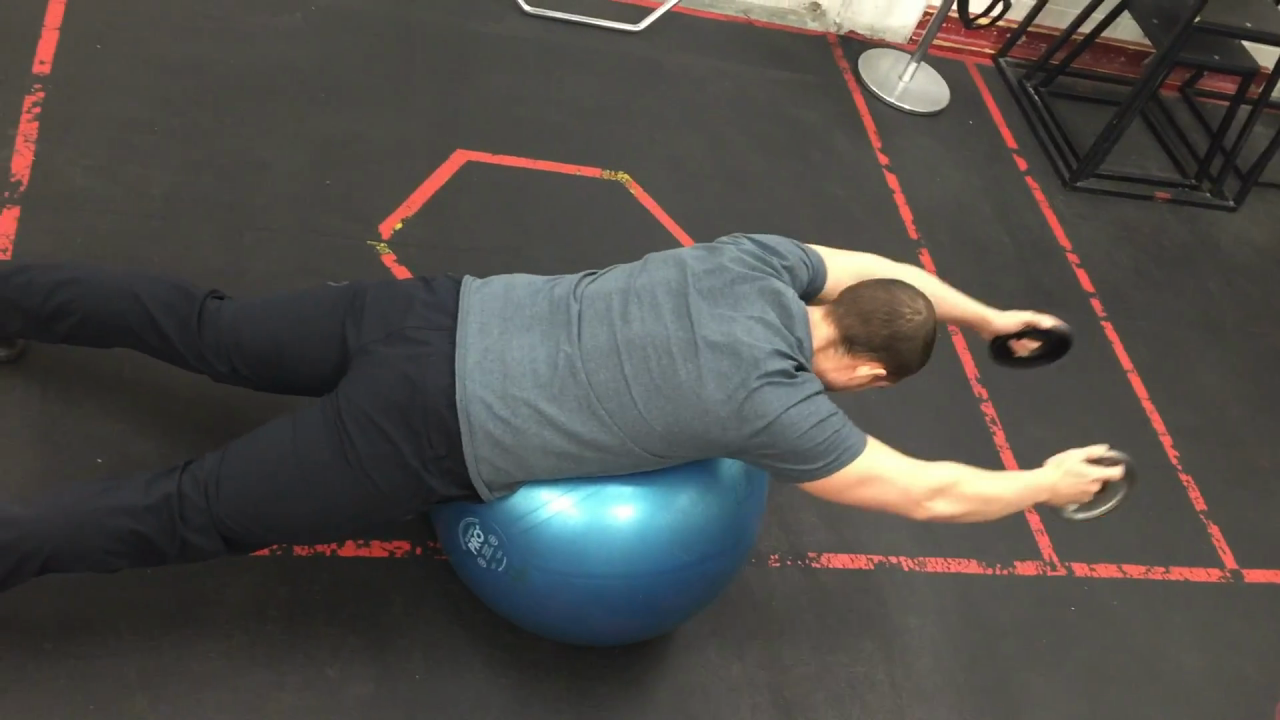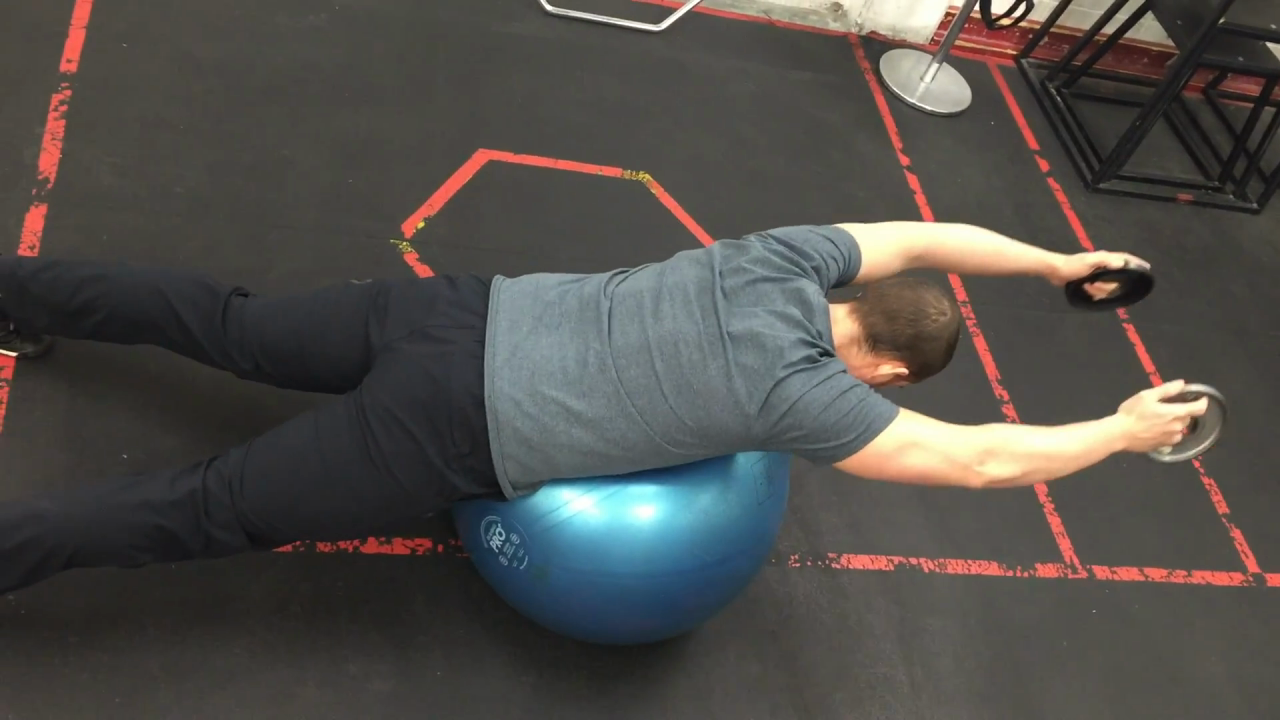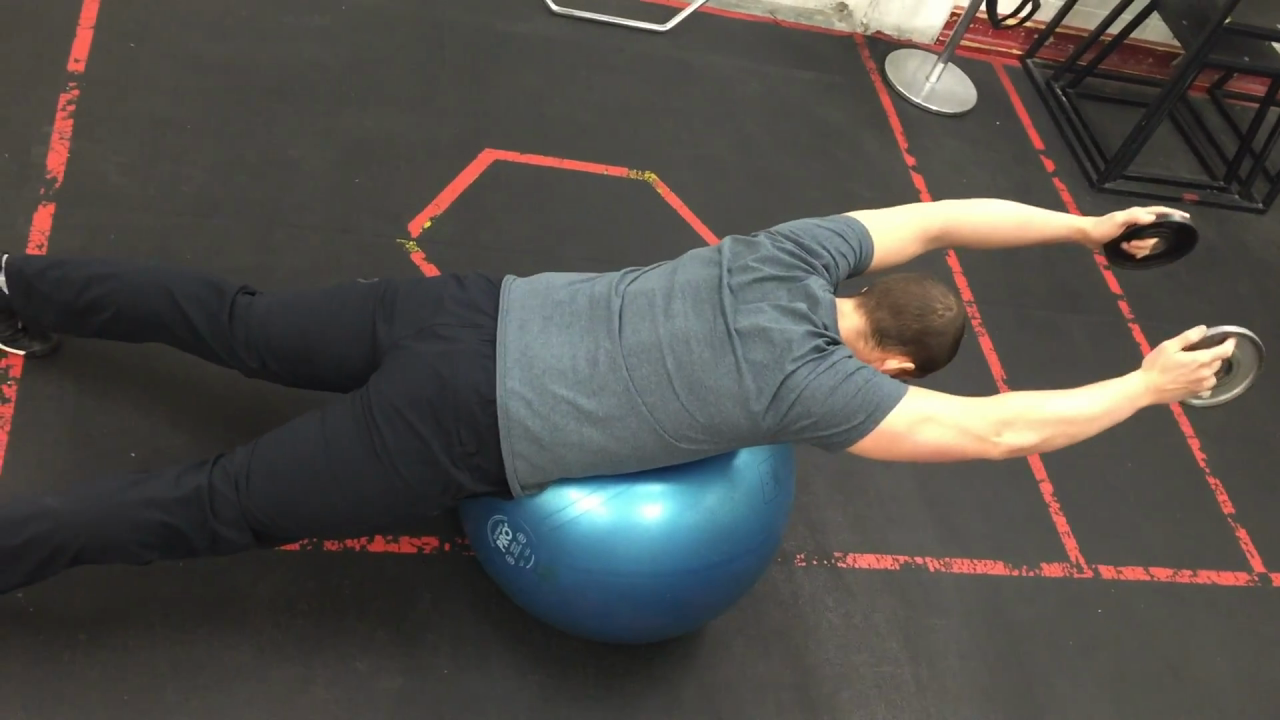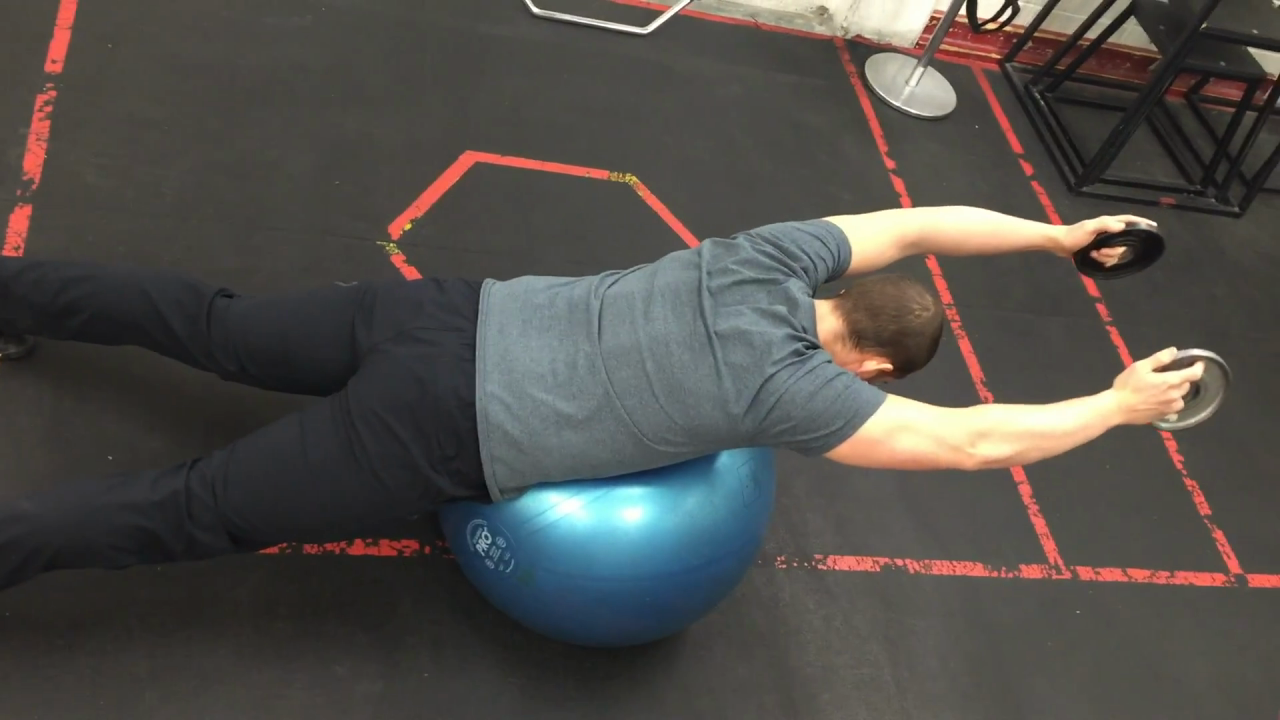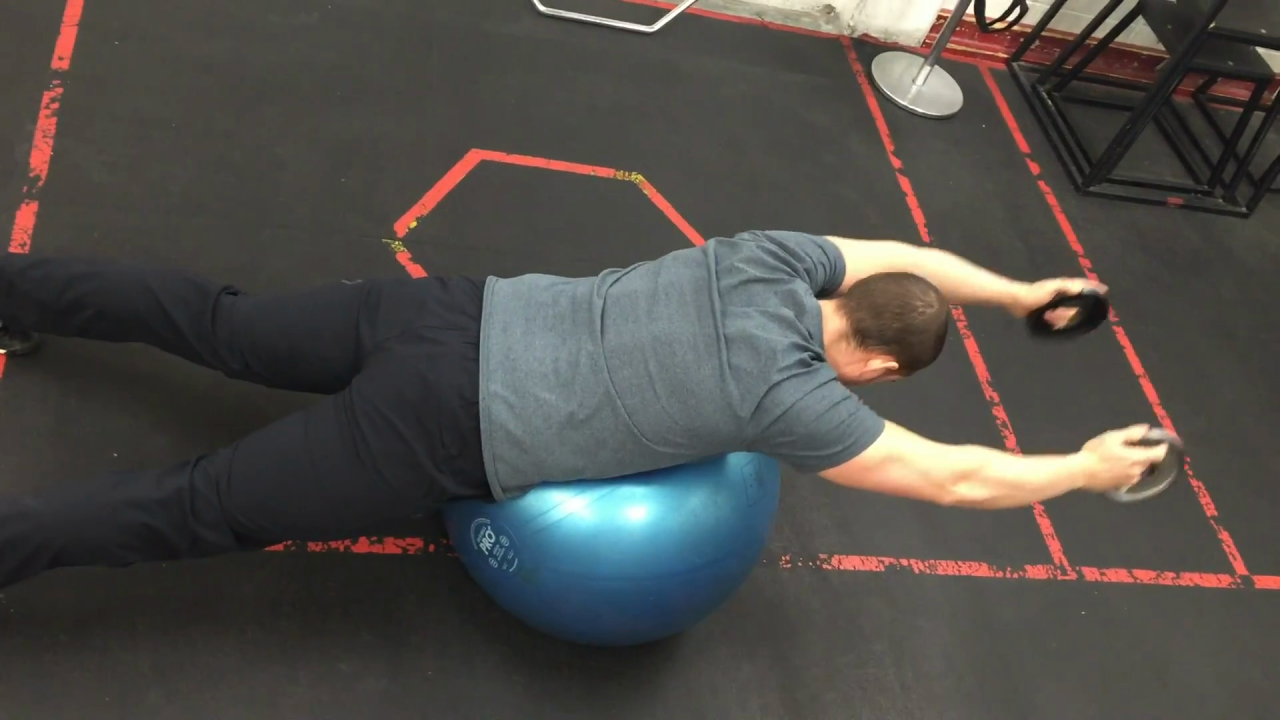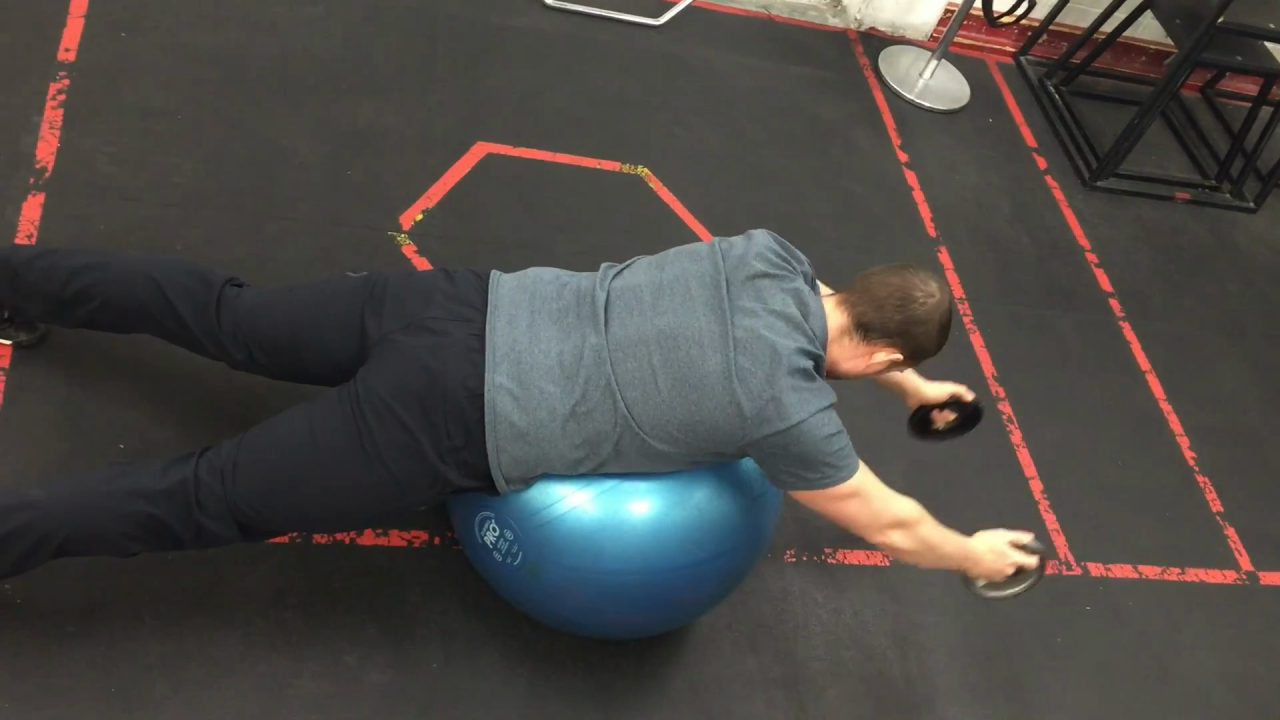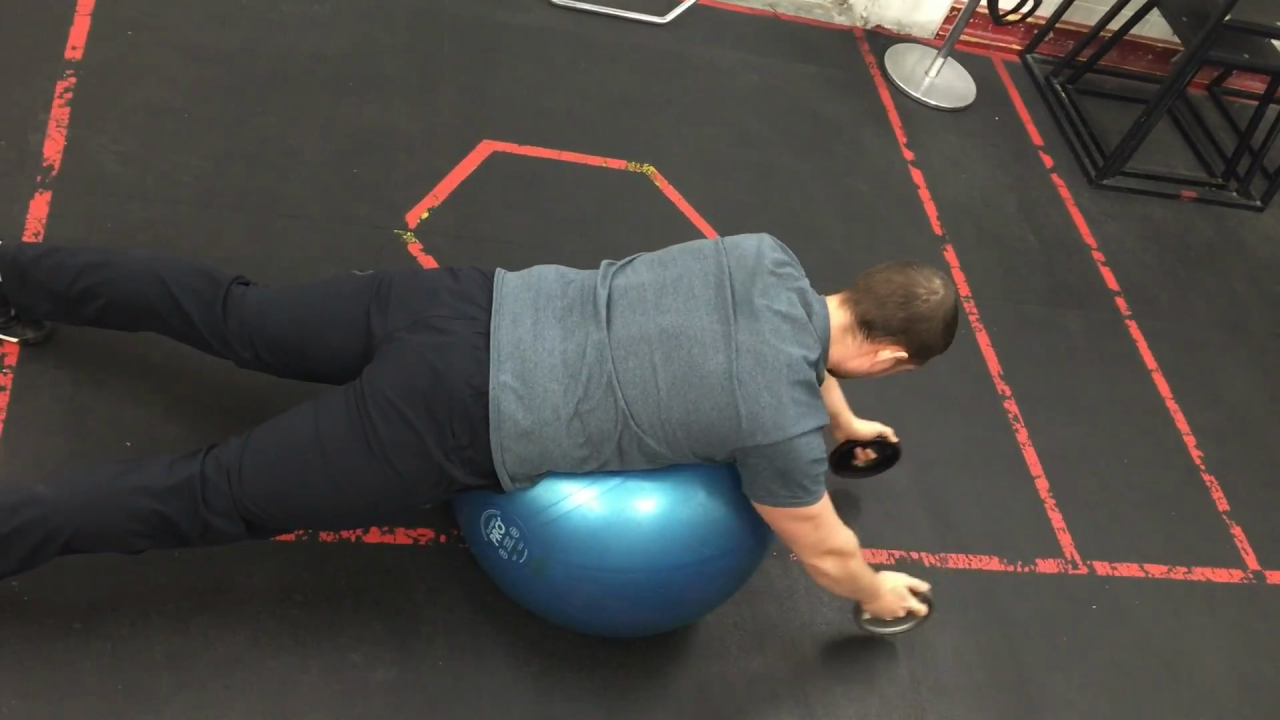
dt=0.4s
person 1, frame 1
left shoulder: (763, 261)
right shoulder: (768, 404)
left elbow: (883, 271)
right elbow: (929, 493)
left wrist: (987, 315)
right wrist: (1050, 482)
left hip: (435, 315)
right hip: (427, 431)
left knee: (208, 332)
right knee: (191, 513)
person 1, frame 2
left shoulder: (790, 258)
right shoulder: (795, 392)
left elbow: (924, 239)
right elbow: (981, 460)
left wrist: (1060, 264)
right wrist: (1127, 428)
left hip: (460, 314)
right hip: (453, 431)
left knee: (234, 329)
right knee: (217, 508)
person 1, frame 3
left shoulder: (796, 252)
right shoulder: (803, 384)
left elbow: (939, 215)
right elbow: (1001, 428)
left wrist: (1091, 226)
right wrist: (1152, 383)
left hip: (469, 314)
right hip: (460, 427)
left knee: (239, 325)
right knee: (226, 506)
person 1, frame 4
left shoulder: (767, 257)
right shoulder: (783, 389)
left elbow: (913, 224)
right elbow: (971, 442)
left wrist: (1064, 234)
right wrist: (1123, 405)
left hip: (446, 318)
right hip: (439, 431)
left knee: (218, 331)
right knee: (200, 511)
person 1, frame 5
left shoulder: (769, 260)
right shoulder: (784, 396)
left elbow: (902, 258)
right elbow: (952, 475)
left wrist: (1026, 292)
right wrist: (1086, 467)
left hip: (453, 313)
right hip: (445, 428)
left knee: (222, 326)
right knee: (205, 506)
person 1, frame 6
left shoulder: (767, 257)
right shoulder: (782, 407)
left elbow: (837, 317)
right elbow: (887, 524)
left wrist: (917, 390)
right wrist: (975, 554)
left hip: (457, 307)
right hip: (445, 421)
left knee: (225, 315)
right knee: (206, 502)
person 1, frame 7
left shoulder: (767, 259)
right shoulder: (779, 421)
right elbow: (824, 551)
left wrist: (846, 421)
right wrist: (880, 595)
left hip: (461, 305)
right hip: (450, 415)
left knee: (230, 314)
right knee: (212, 494)
